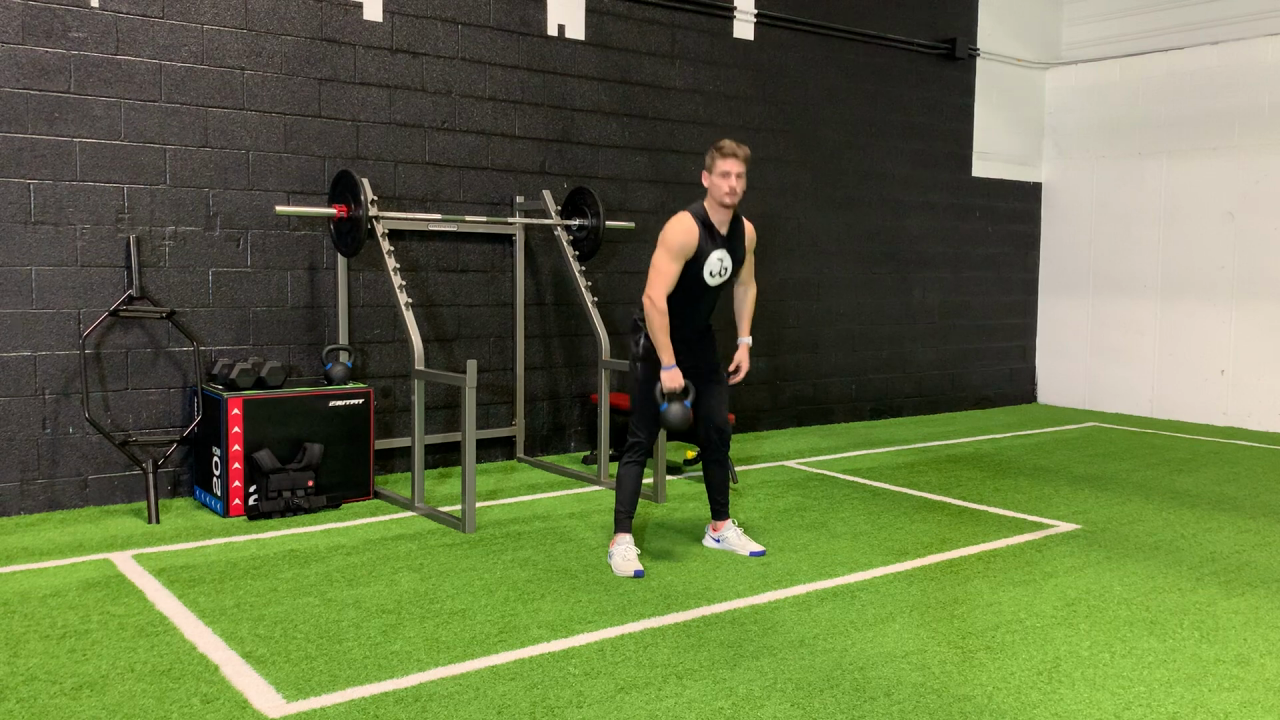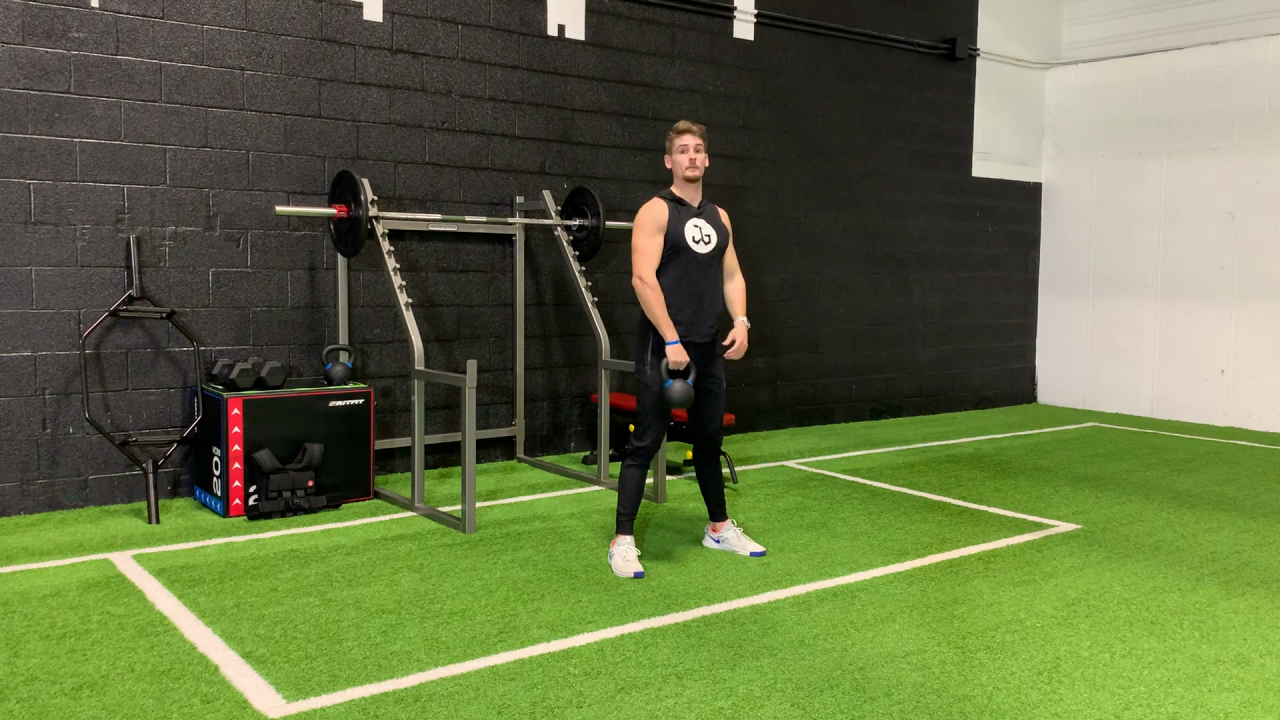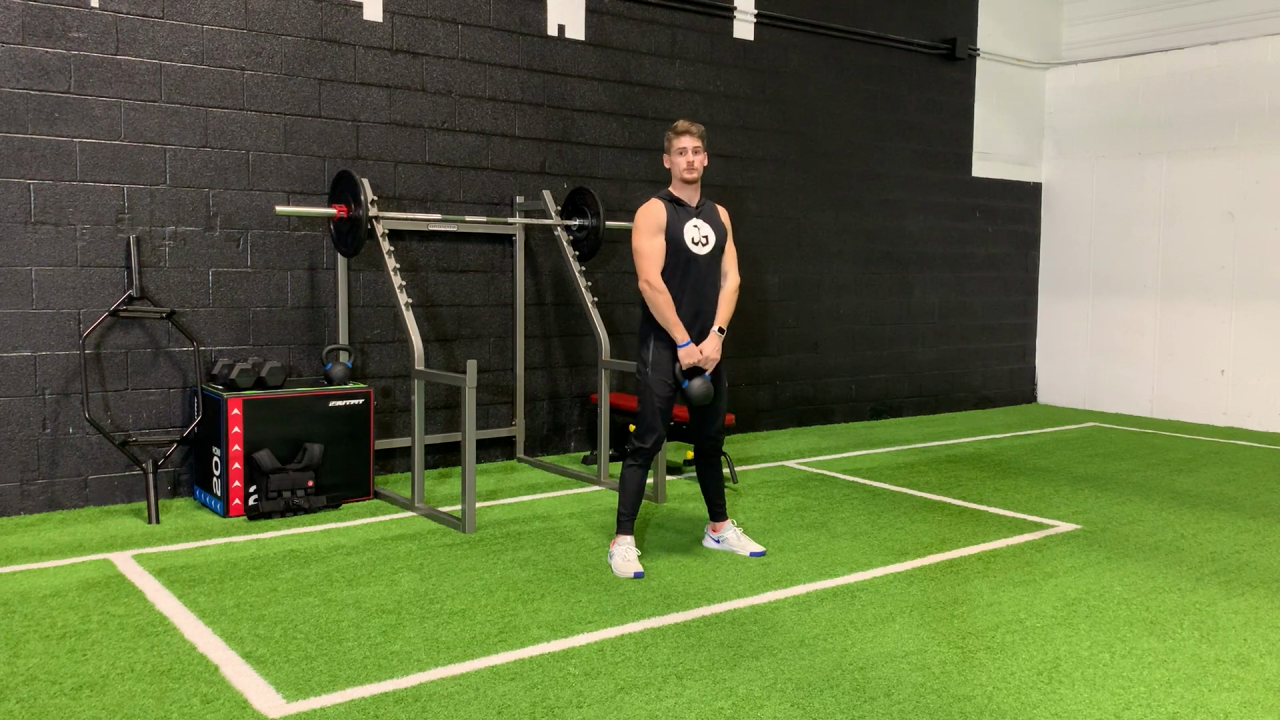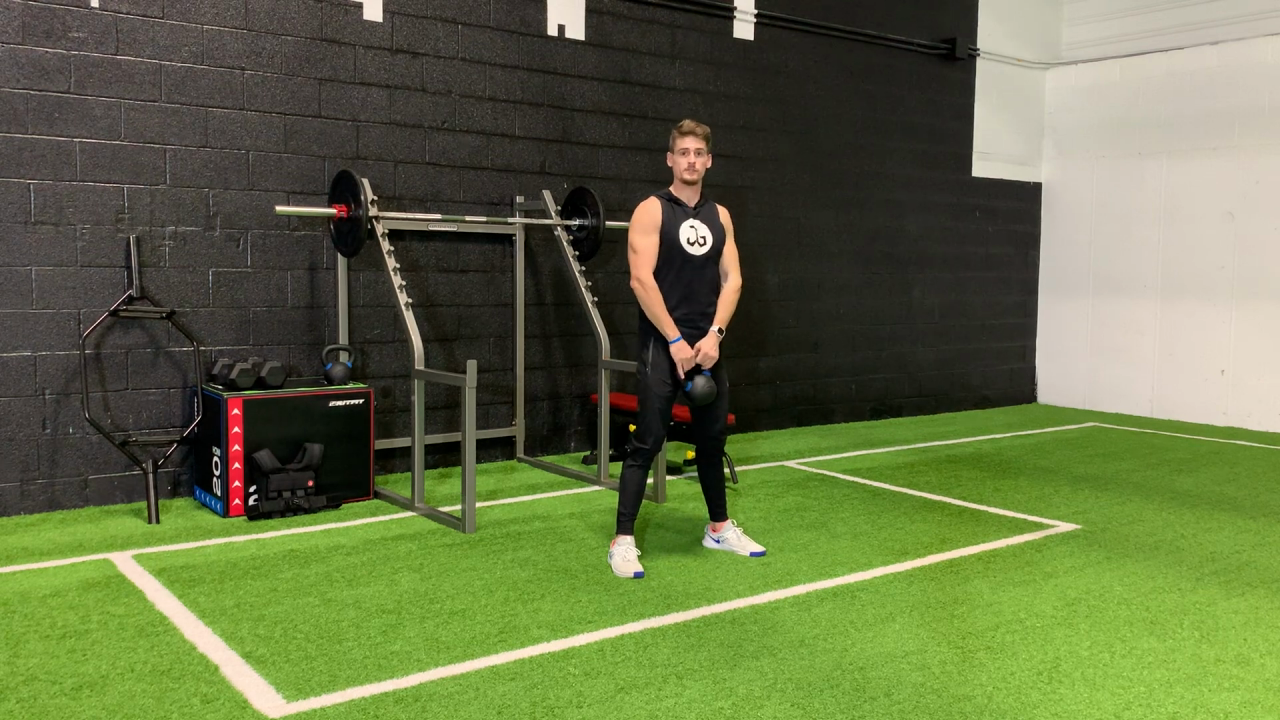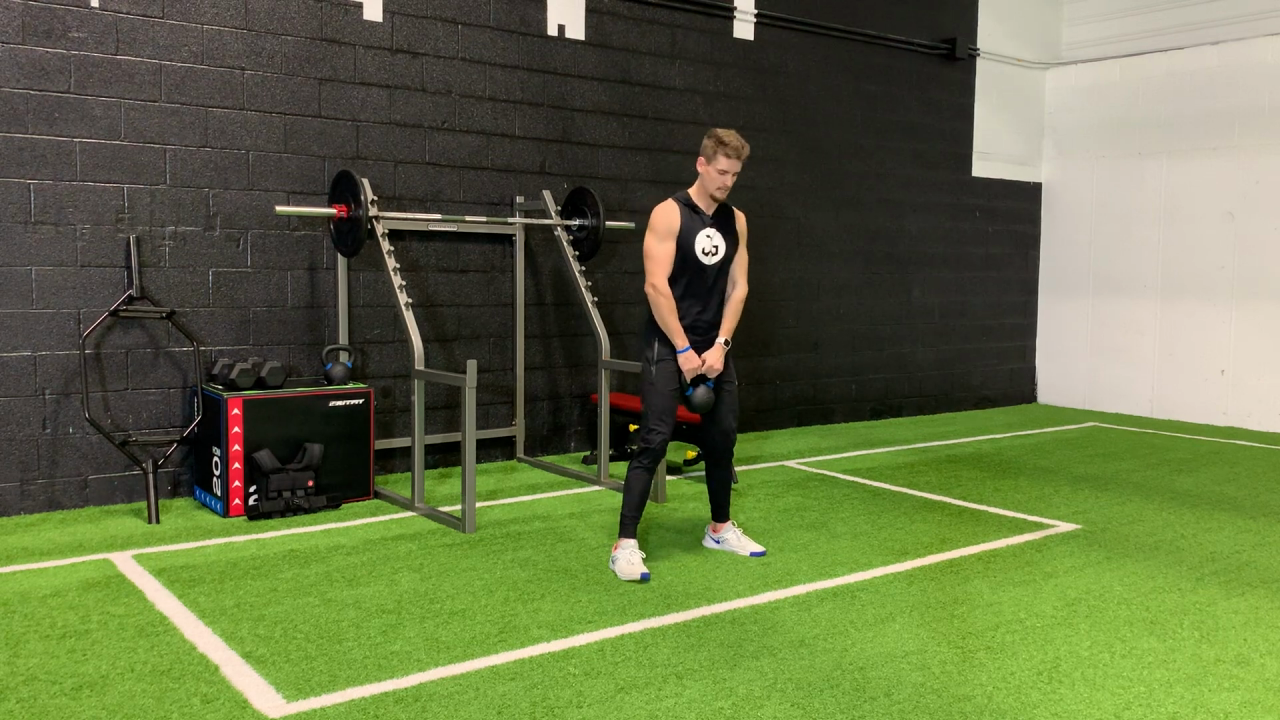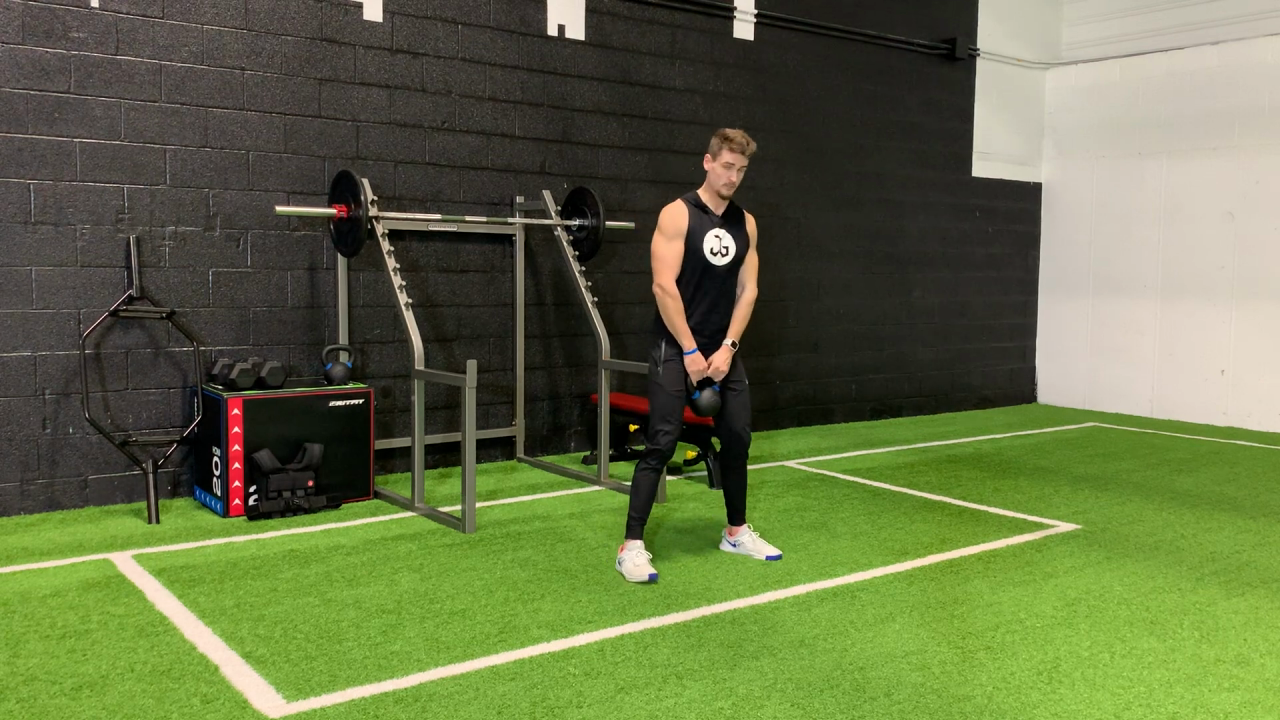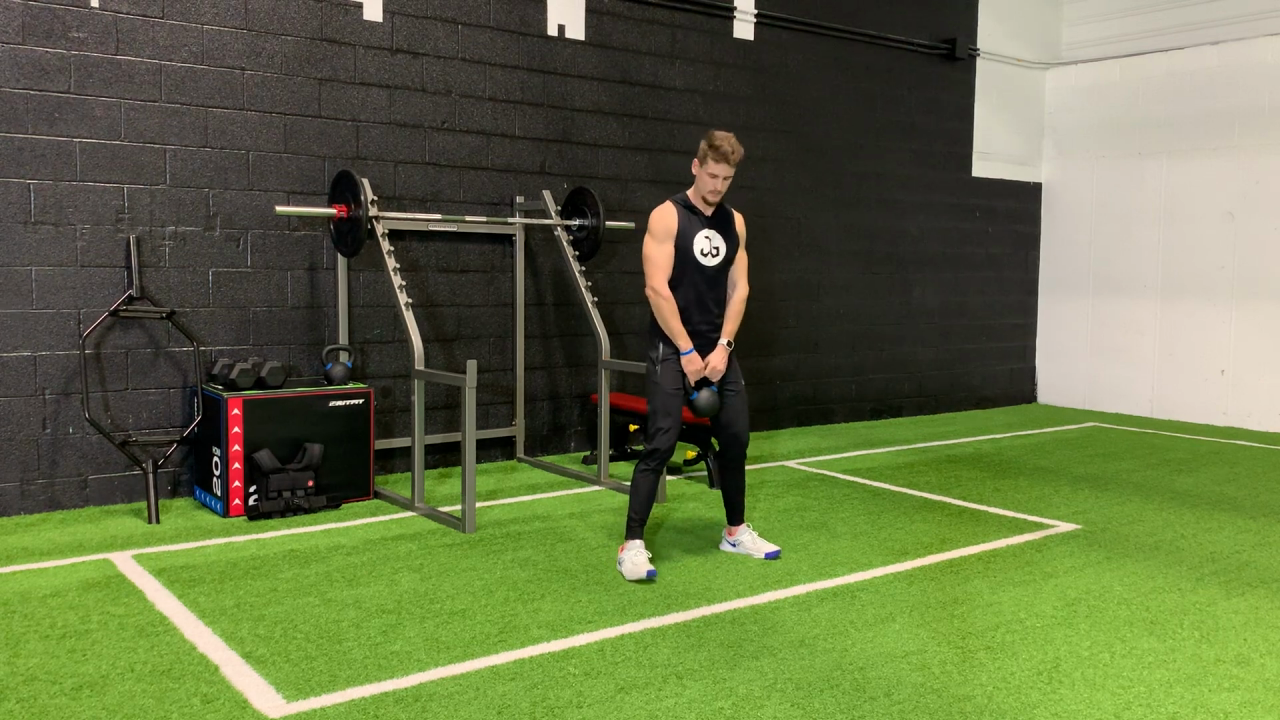
dt=0.7s
person 1, frame 1
left shoulder: (745, 232)
right shoulder: (684, 228)
left elbow: (745, 286)
right elbow: (653, 299)
left wrist: (744, 343)
right wrist: (668, 367)
left hip: (699, 341)
right hip: (656, 341)
left knee: (717, 435)
right knee: (641, 440)
left ankle: (719, 527)
right ankle: (622, 539)
person 1, frame 2
left shoulder: (719, 216)
right shoulder: (656, 211)
left elbow: (732, 275)
right elbow: (643, 278)
left wrist: (740, 322)
right wrist: (670, 342)
left hip: (707, 347)
right hip: (662, 347)
left knee: (709, 440)
right knee: (646, 442)
left ankle: (720, 527)
right ankle: (623, 541)
person 1, frame 3
left shoulder: (719, 215)
right shoulder: (654, 212)
left elbow: (730, 278)
right elbow: (650, 282)
left wrist: (715, 335)
right wrist: (683, 342)
left hip: (708, 346)
right hip: (664, 346)
left knee: (710, 440)
right knee: (646, 442)
left ankle: (719, 527)
right ankle: (623, 541)
person 1, frame 4
left shoulder: (720, 216)
right shoulder: (651, 210)
left elbow: (732, 279)
right elbow: (641, 280)
left wrist: (714, 335)
right wrist: (675, 341)
left hip: (707, 345)
right hip: (662, 346)
left knee: (712, 439)
right knee: (647, 442)
left ankle: (720, 528)
right ankle: (623, 541)
person 1, frame 5
left shoulder: (736, 220)
right shoulder: (669, 213)
left elbow: (738, 287)
right elbow: (656, 285)
left wrist: (720, 345)
right wrist: (683, 349)
left hip: (713, 346)
right hip: (668, 343)
left knee: (722, 438)
right knee: (655, 439)
left ankle: (720, 528)
right ankle: (626, 543)
person 1, frame 6
left shoulder: (746, 223)
right shoulder: (677, 214)
left elbow: (747, 289)
right elbow: (663, 286)
left wrist: (727, 348)
right wrist: (690, 351)
left hip: (722, 348)
right hip: (675, 347)
left knee: (737, 440)
right knee: (661, 443)
left ankle: (736, 532)
right ankle: (632, 546)
person 1, frame 7
left shoulder: (735, 222)
right shoulder: (667, 216)
left elbow: (738, 288)
right elbow: (656, 288)
left wrist: (722, 346)
right wrist: (686, 351)
left hip: (718, 348)
right hip: (671, 347)
left knee: (735, 439)
right knee: (661, 443)
left ankle: (735, 531)
right ankle: (632, 545)
